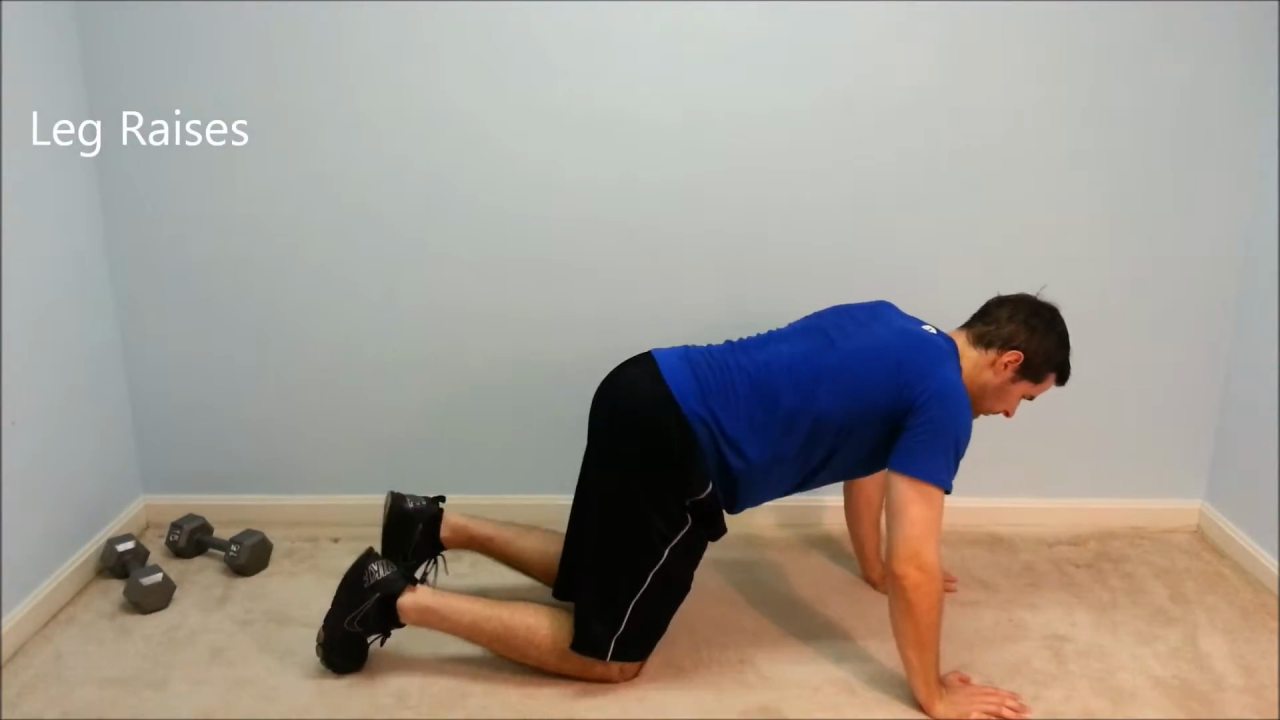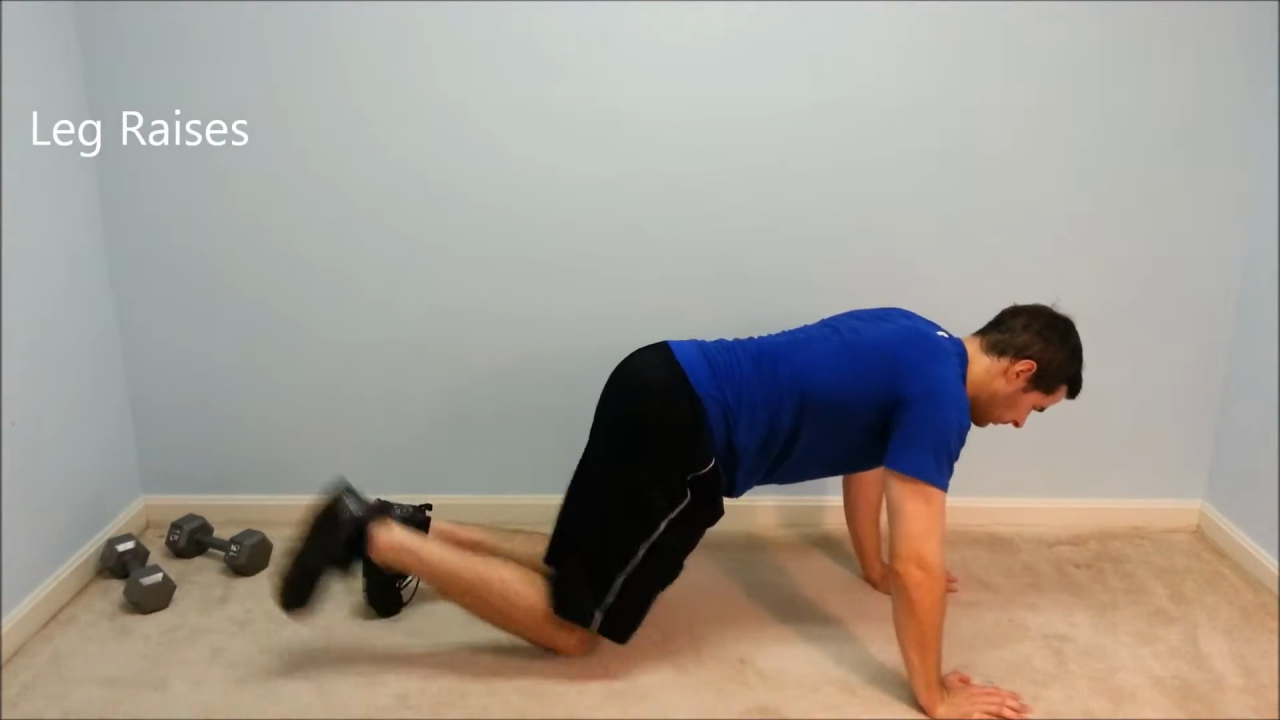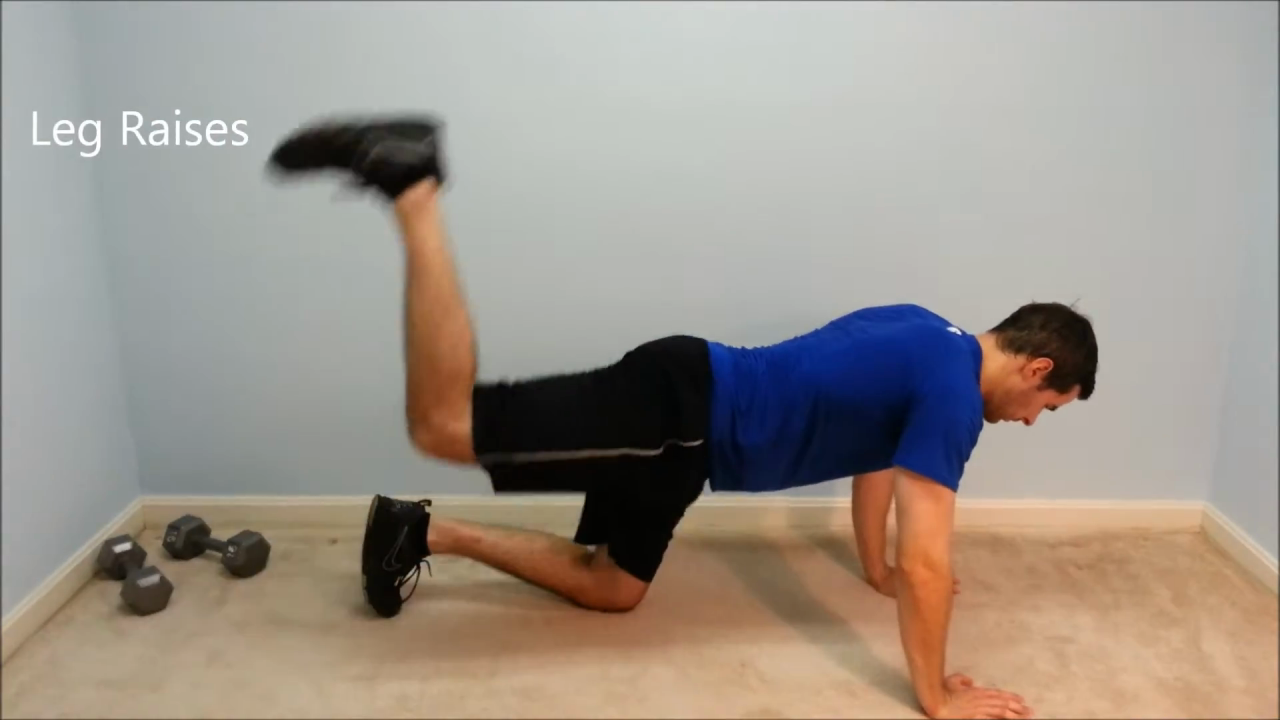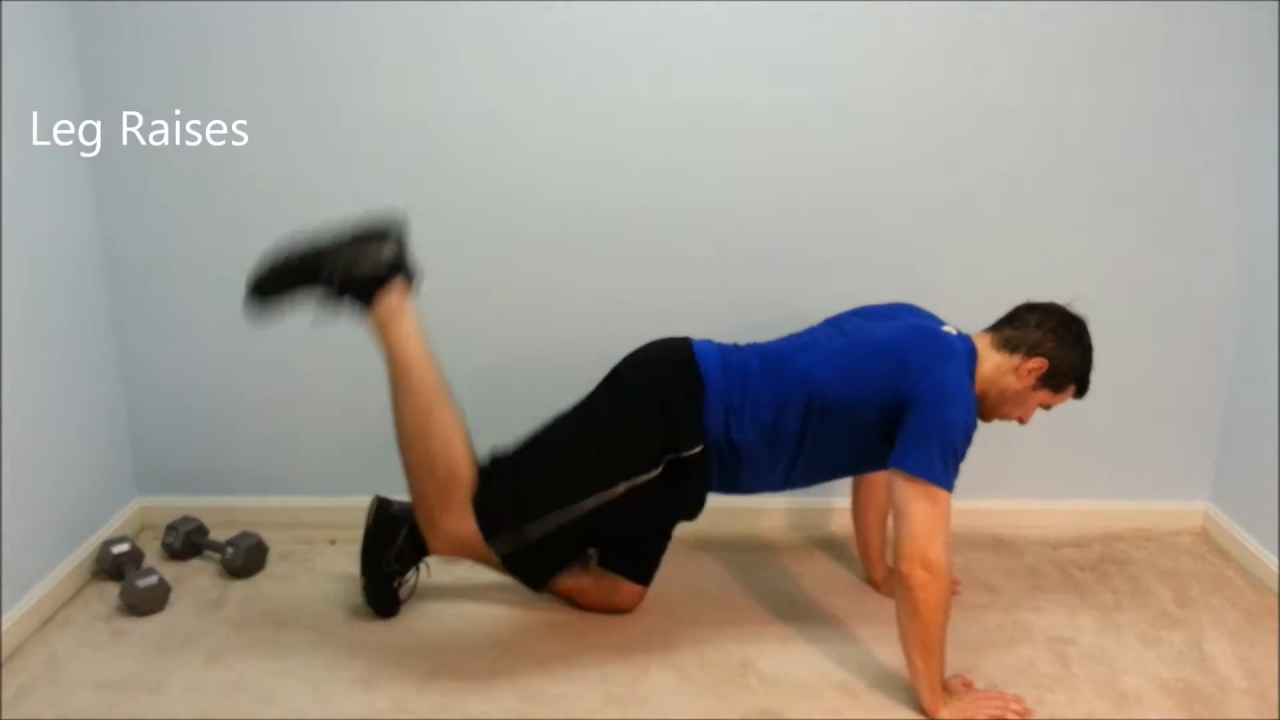
dt=0.4s
person 1, frame 1
left shoulder: (900, 331)
right shoulder: (941, 398)
left elbow: (862, 449)
right elbow: (916, 569)
left wrist: (873, 566)
left hip: (647, 395)
right hip: (666, 444)
left knee: (601, 573)
right knee: (607, 655)
left ankle: (440, 525)
right ankle: (403, 598)
person 1, frame 2
left shoulder: (921, 347)
right shoulder: (945, 397)
left elbow: (868, 450)
right elbow: (922, 564)
left wrist: (874, 564)
left hip: (675, 391)
right hip: (673, 422)
left knee: (598, 579)
right knee: (567, 623)
left ankle: (423, 530)
right ankle: (375, 537)
person 1, frame 3
left shoulder: (922, 336)
right shoulder: (956, 397)
left elbow: (870, 457)
right elbow: (926, 564)
left wrist: (875, 569)
left hip: (681, 406)
right hip: (673, 415)
left knee: (609, 584)
right knee: (441, 425)
left ankle: (426, 533)
right ankle: (414, 184)
person 1, frame 4
left shoulder: (921, 335)
right shoulder: (948, 388)
left elbow: (870, 459)
right elbow: (922, 566)
left wrist: (876, 564)
left hip: (676, 400)
right hip: (665, 416)
left knee: (610, 591)
right knee: (468, 527)
left ankle: (413, 531)
right ankle: (386, 284)
